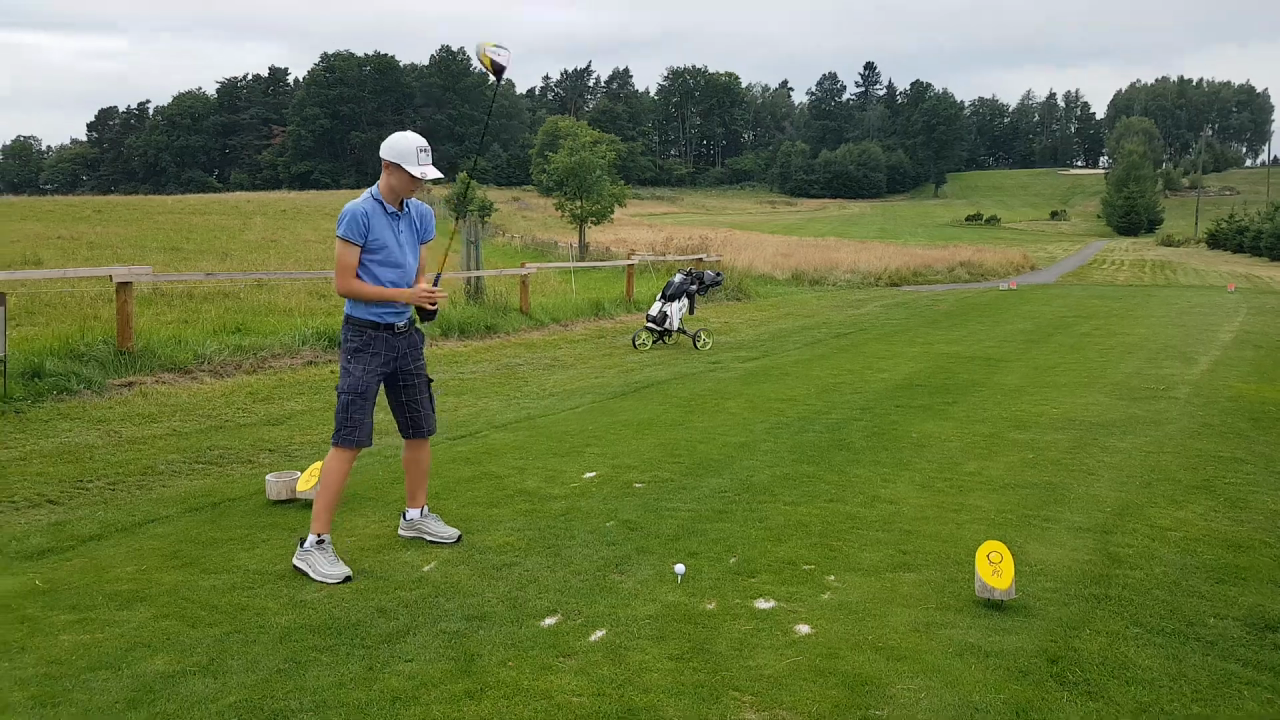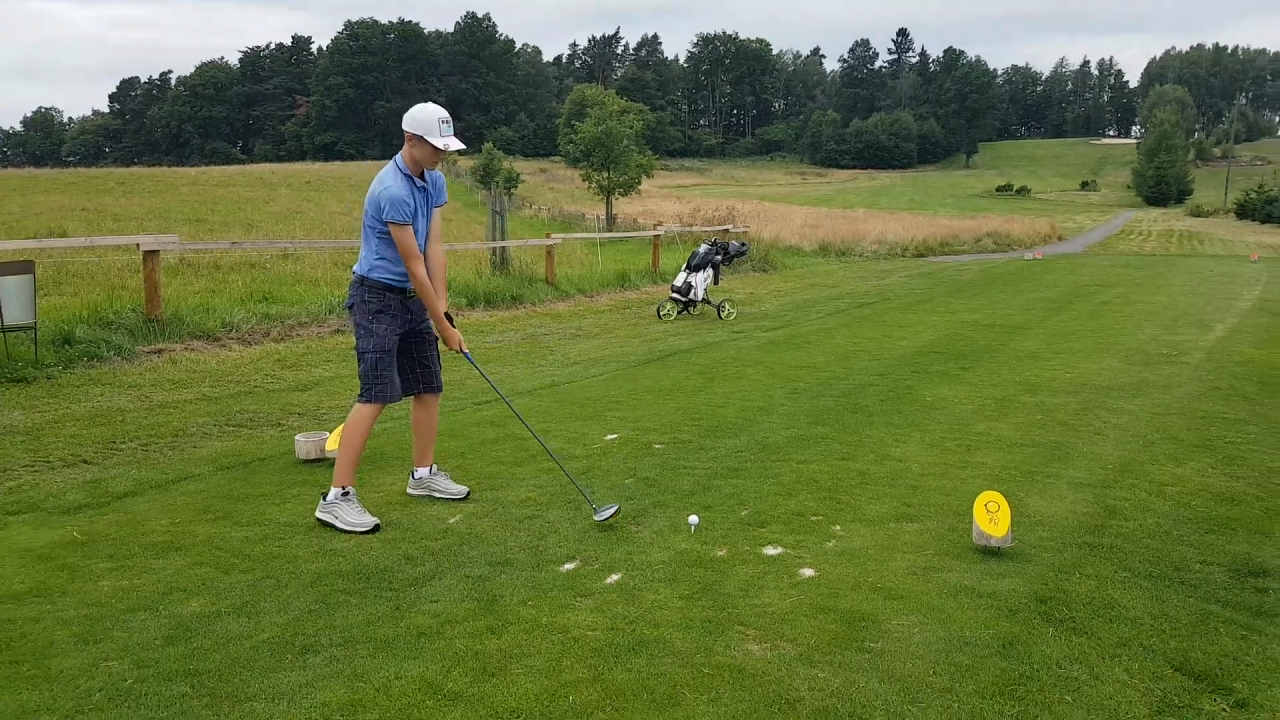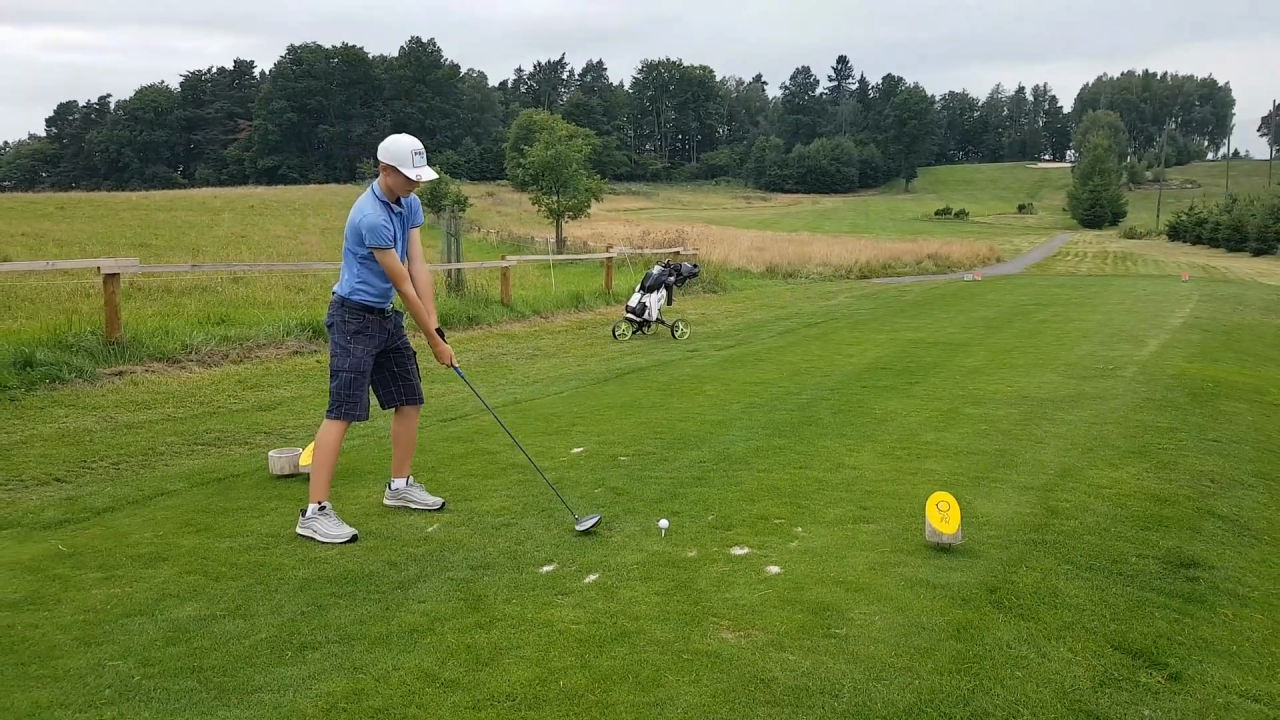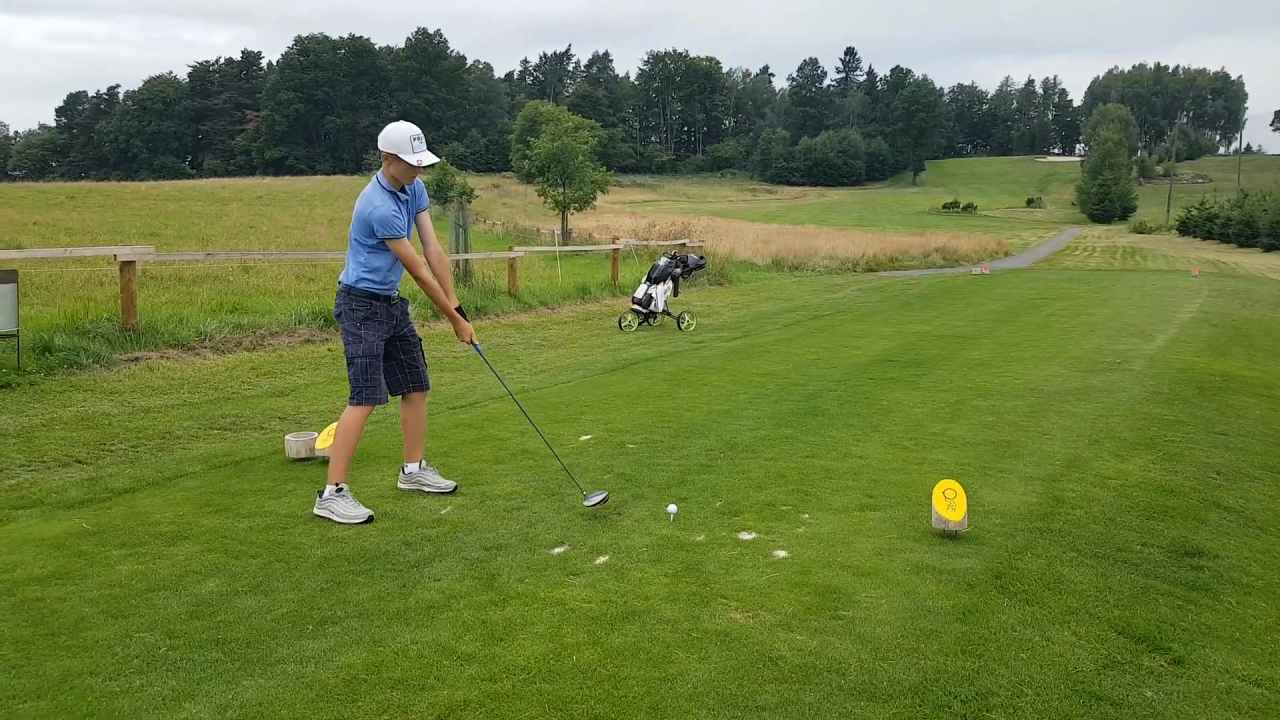
dt=0.7s
person 1, frame 1
left shoulder: (422, 214)
right shoulder: (357, 213)
right elbow: (344, 283)
left wrist: (427, 294)
right wrist: (405, 296)
left hip: (404, 334)
right hip: (364, 337)
left knee: (420, 430)
right knee: (349, 440)
left ankle: (415, 515)
right ankle: (314, 544)
person 1, frame 2
left shoulder: (434, 181)
right shoulder: (393, 191)
left elbow: (433, 248)
right elbow: (414, 266)
left wrist: (444, 311)
right wrist: (443, 325)
left hip: (409, 297)
right hip: (376, 297)
left knee: (428, 387)
right knee: (376, 394)
left ankle: (424, 474)
right ankle: (338, 496)
person 1, frame 3
left shoulder: (410, 204)
right shoulder: (371, 217)
left elbow: (419, 267)
right elbow: (403, 285)
left wrist: (436, 326)
right wrist: (435, 342)
left hip: (386, 316)
right hip: (354, 318)
left knee: (409, 400)
right knee: (343, 411)
left ankle: (400, 485)
right ankle: (315, 511)
person 1, frame 4
left shoulder: (415, 190)
right shoulder: (379, 208)
left elbow: (433, 250)
right elbow: (418, 270)
left wrist: (457, 303)
right wrist: (455, 319)
left hip: (391, 303)
right hip: (361, 305)
left knee: (415, 387)
right knee: (365, 397)
left ankle: (413, 469)
right ankle: (332, 492)
